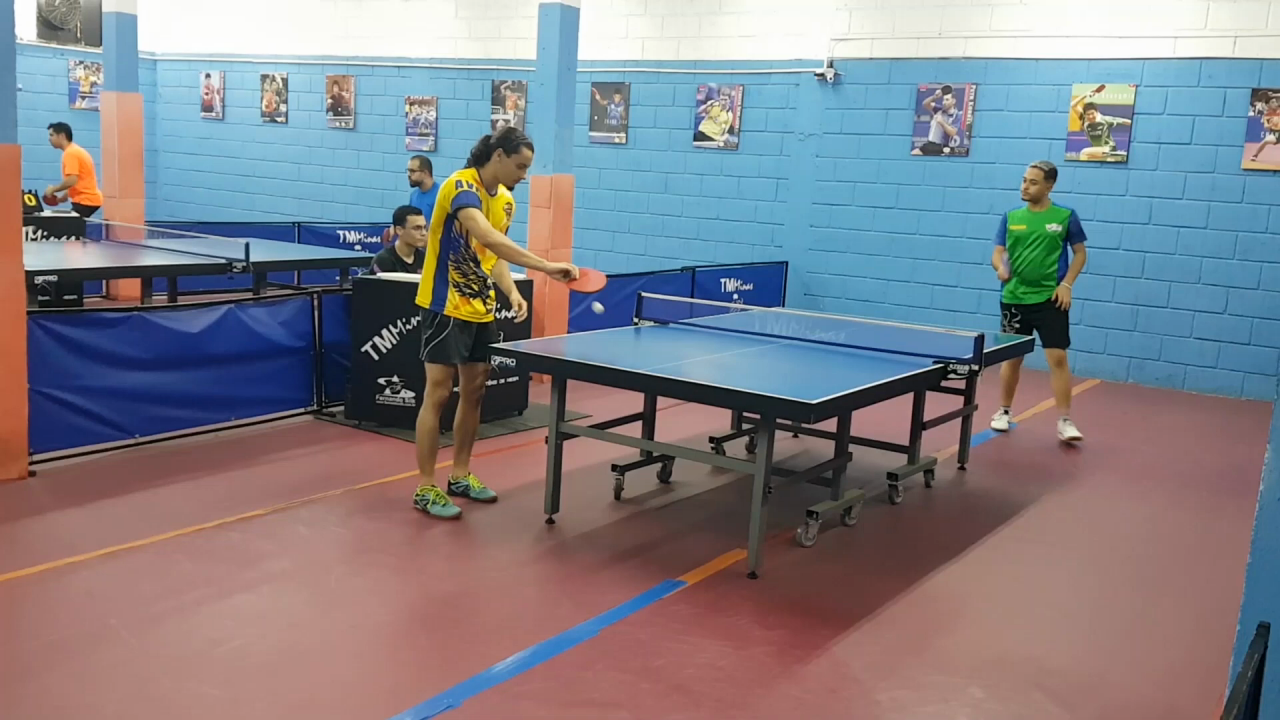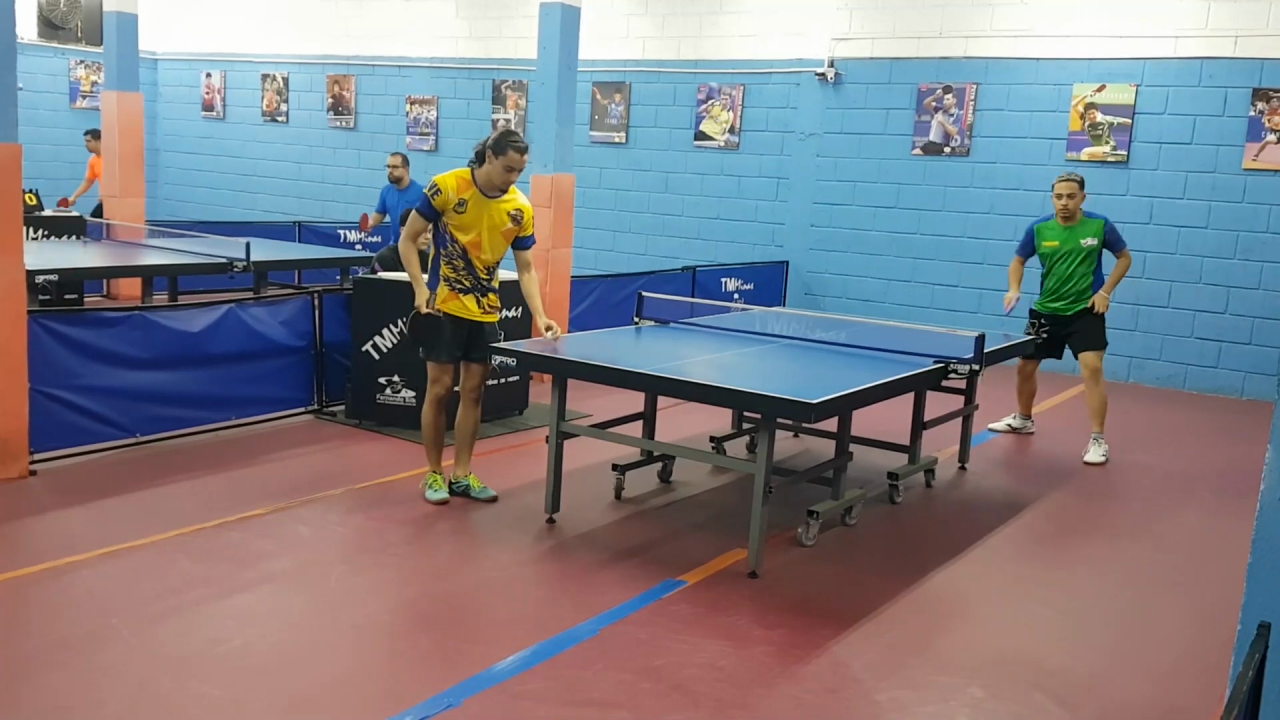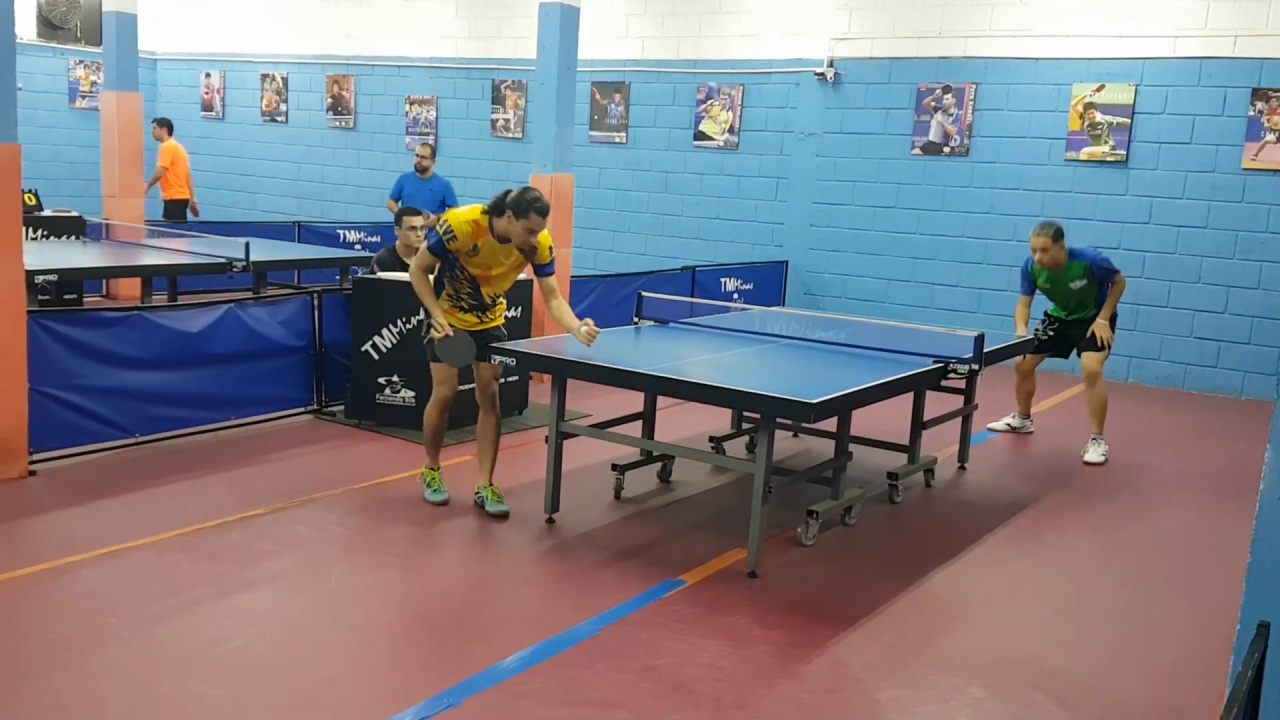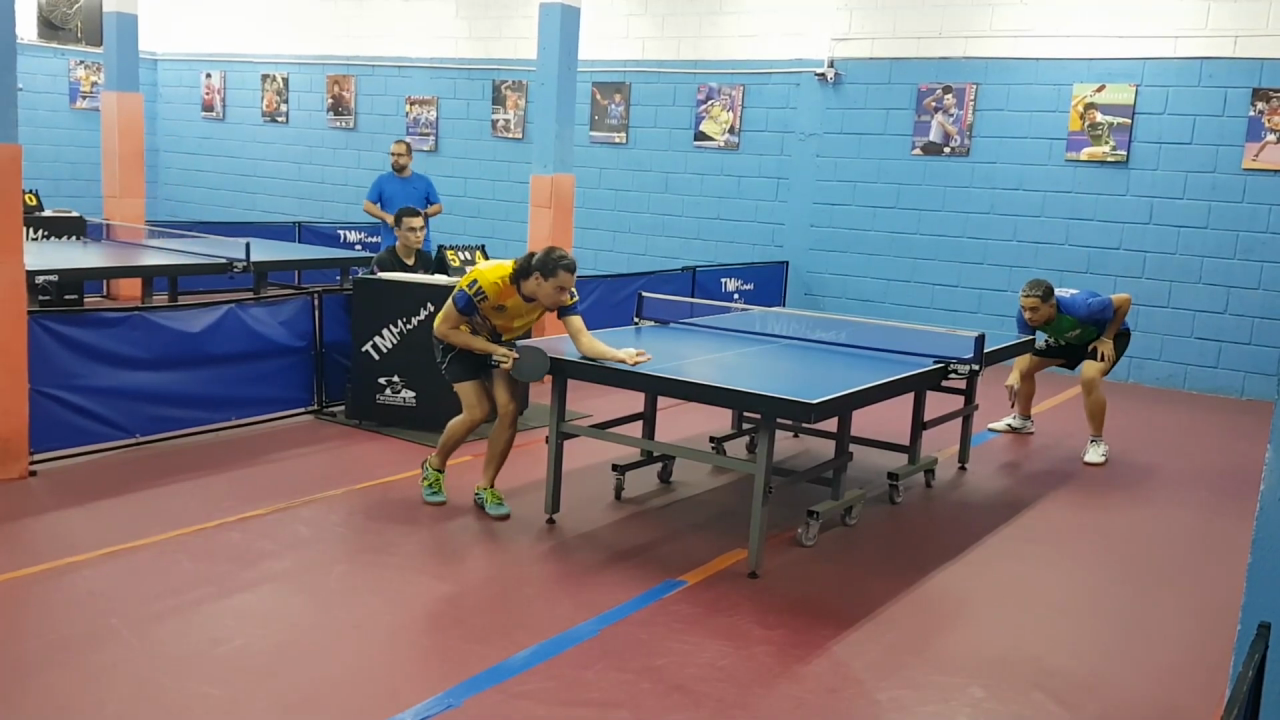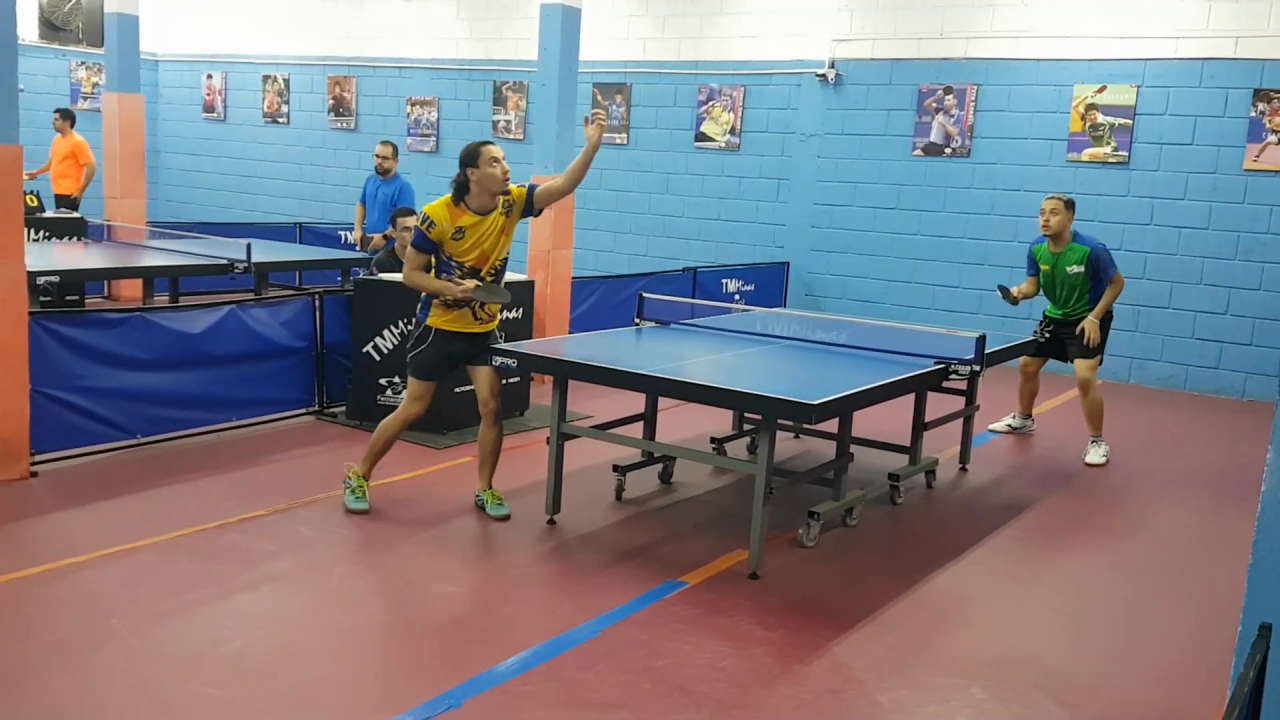
dt=1s
person 1, frame 1
left shoulder: (506, 199)
right shoulder: (461, 186)
right elbow: (487, 237)
left wrist: (512, 292)
right wrist: (545, 266)
left hip: (482, 310)
right hip: (445, 307)
left knee: (473, 392)
right knee: (438, 394)
left ankle: (461, 475)
right ankle: (426, 488)
person 1, frame 2
left shoulder: (520, 208)
right shoulder: (446, 187)
left elbow: (526, 269)
right elbow: (408, 240)
left wrist: (539, 316)
right wrist: (421, 290)
left hip: (485, 312)
right hip: (443, 308)
left knee: (473, 392)
right knee: (439, 390)
left ankle: (461, 474)
right ankle: (434, 473)
person 1, frame 3
left shoulder: (539, 243)
right shoulder: (460, 223)
left elbow: (553, 298)
right elbow: (417, 269)
left wrist: (577, 327)
right wrist: (438, 316)
left hip: (489, 321)
right hip: (446, 315)
left knee: (489, 395)
right knee: (445, 393)
left ankle: (485, 484)
right ankle: (431, 471)
person 1, frame 4
left shoulder: (562, 291)
right shoulder: (487, 281)
left elbow: (583, 339)
right elbow: (443, 329)
left wrist: (619, 355)
right wrist: (493, 350)
left hip: (499, 344)
right hip: (458, 341)
left knee: (509, 410)
right knee: (477, 412)
left ankle: (486, 488)
right ankle: (433, 467)
person 1, frame 5
left shoulder: (512, 202)
right shoulder: (437, 216)
left elbow: (565, 185)
right elbow: (411, 274)
left wrist: (592, 144)
right wrist: (452, 288)
left hip: (484, 328)
right hip: (438, 327)
left knee: (492, 409)
right knee: (412, 409)
left ankle: (485, 491)
right ankle: (358, 476)
person 2, frame 1
left shoulder: (1066, 216)
right shoulder: (1010, 217)
left elbow: (1080, 253)
right elbow: (998, 253)
left wrist: (1066, 284)
right wrist: (1001, 269)
left hip: (1050, 299)
right hip: (1015, 300)
left knee: (1058, 357)
right knee: (1012, 358)
left ankle: (1065, 421)
right ankle: (1005, 411)
person 2, frame 2
left shoulder: (1101, 225)
right shoulder: (1038, 228)
left elbow: (1125, 257)
right elbow: (1017, 261)
left wrist: (1106, 291)
right wrist: (1013, 290)
left hip: (1086, 311)
right hip: (1046, 312)
left knee: (1092, 369)
right knee: (1025, 367)
left ankle: (1097, 440)
right ankle: (1023, 419)
person 2, frame 3
left shoulder: (1089, 260)
right shoulder: (1030, 266)
left elbow: (1119, 282)
right elbow: (1023, 303)
left wrist: (1103, 319)
right wrist: (1021, 331)
left hip: (1094, 319)
right hip: (1059, 319)
left knee: (1092, 369)
right knee: (1023, 363)
left ankle: (1097, 440)
right ankle: (1022, 420)
person 2, frame 4
left shoulder: (1079, 309)
right shoulder: (1026, 314)
left elbow: (1125, 300)
left wrist: (1107, 338)
right wrist: (1015, 374)
left hip: (1109, 334)
right hip: (1069, 337)
left knee: (1090, 377)
right knee: (1024, 368)
left ankle: (1097, 442)
right ankle: (1023, 420)
person 2, frame 5
left shoulder: (1092, 250)
right shoulder: (1037, 248)
left elbow: (1117, 283)
right elbow: (1033, 284)
left wrist: (1094, 317)
right wrist: (1020, 292)
left hip: (1088, 321)
right hip: (1054, 317)
left knee: (1085, 378)
right knee: (1027, 366)
left ankle: (1098, 442)
right ankle: (1023, 419)
